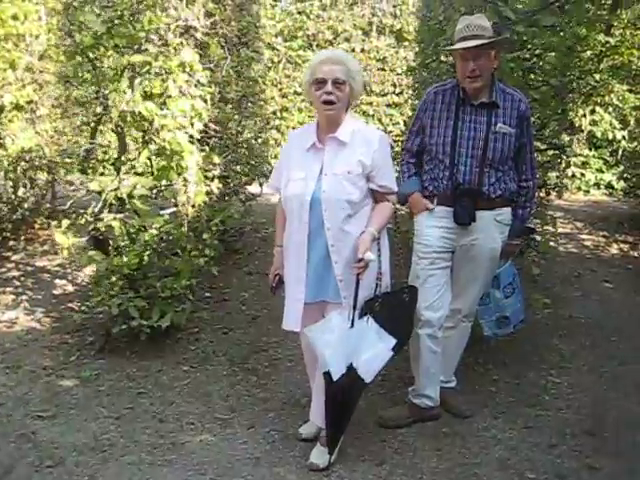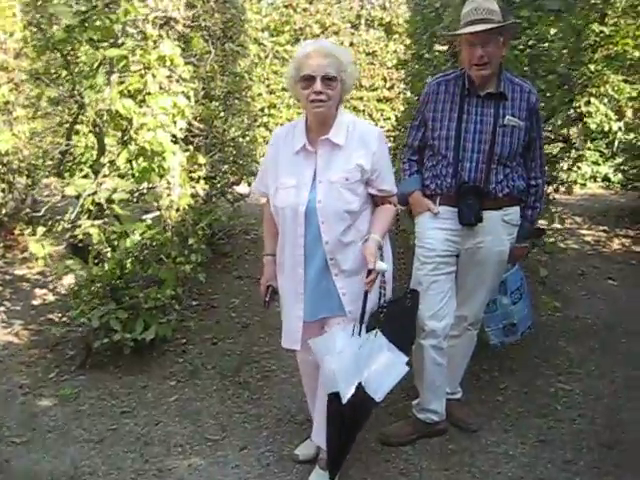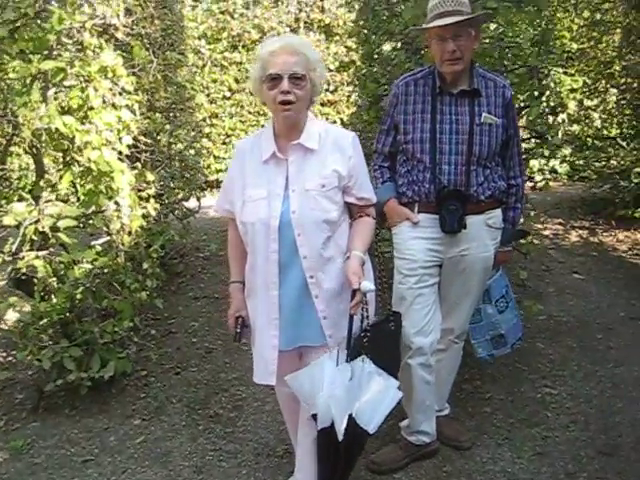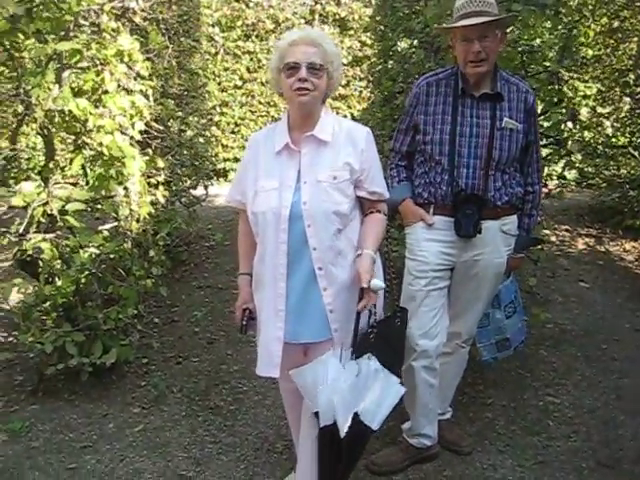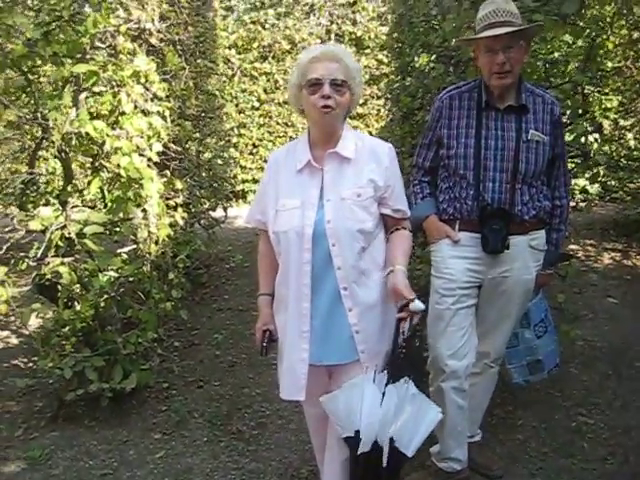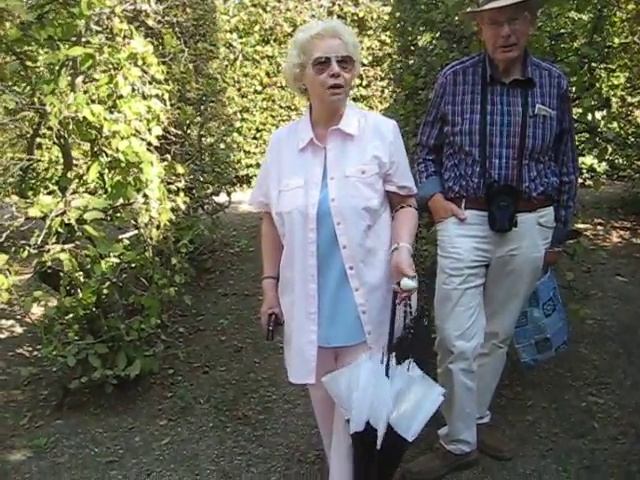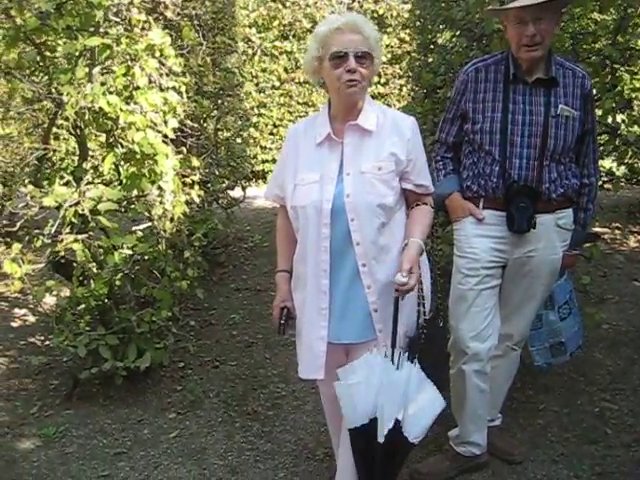
dt=0.5s
person 1, frame 1
left shoulder: (516, 106)
right shoulder: (435, 98)
left elbow: (526, 173)
right elbow: (411, 153)
left wrist: (516, 229)
right wrist: (411, 192)
left hip: (489, 221)
right hip: (436, 216)
left knee: (463, 310)
right knee: (428, 311)
left ankle: (444, 382)
right ankle: (425, 397)
person 1, frame 2
left shoulder: (525, 97)
right shoulder: (437, 89)
left elbow: (535, 170)
right elbow: (412, 149)
left wrist: (525, 230)
right wrist: (412, 192)
left hip: (495, 222)
right hip: (439, 216)
left knee: (468, 318)
right knee: (431, 320)
left ankle: (449, 393)
right ankle: (429, 411)
person 1, frame 3
left shoulder: (499, 93)
right shoulder: (405, 90)
left elbow: (513, 170)
right elbow: (382, 156)
left wrist: (507, 234)
right wrist: (387, 200)
left hip: (477, 228)
right hip: (418, 225)
left knee: (453, 330)
right knee: (417, 336)
left ankle: (437, 411)
right ankle: (420, 432)
person 1, frame 4
left shoulder: (521, 97)
right shoulder: (427, 89)
left elbow: (531, 174)
right elbow: (399, 155)
left wrist: (522, 239)
right wrist: (403, 200)
left hip: (492, 233)
right hip: (433, 226)
left knee: (460, 334)
right knee: (423, 339)
left ankle: (439, 414)
right ankle: (420, 436)
person 1, frame 5
left shoulder: (547, 109)
right shoulder: (450, 103)
left elbow: (558, 189)
right elbow: (421, 172)
left wrist: (549, 256)
right wrist: (427, 217)
left hip: (520, 248)
right hip: (459, 244)
left knee: (489, 354)
right knee: (450, 359)
left ankle: (468, 438)
person 1, frame 6
left shoulder: (554, 83)
right shoulder: (453, 79)
left elbow: (566, 165)
right elbow: (426, 150)
left wrist: (558, 234)
right wrist: (432, 197)
left hip: (528, 226)
right hip: (465, 221)
left knee: (497, 334)
right knee: (458, 340)
left ankle: (478, 419)
right ankle: (458, 441)
person 1, frame 7
left shoulder: (578, 84)
right shoulder: (476, 76)
left elbow: (586, 167)
right elbow: (444, 147)
left wrist: (576, 236)
right wrist: (450, 195)
left hip: (547, 228)
right hip: (483, 221)
left knee: (512, 336)
right knee: (472, 341)
left ankle: (488, 422)
person 2, frame 1
left shoulder: (371, 139)
right shoulder: (296, 140)
left elbow: (386, 199)
right elbow: (284, 202)
left wrist: (369, 234)
right wrist: (279, 250)
left hip: (349, 264)
right hip: (305, 263)
right knee: (311, 341)
right ankle: (322, 413)
person 2, frame 2
left shoulder: (368, 137)
right shoulder: (281, 140)
left elbow: (386, 201)
right elbow: (272, 206)
left wrist: (372, 241)
right wrist: (269, 258)
left hip: (349, 274)
right hip: (301, 274)
right knee: (309, 357)
right ankle: (322, 432)
person 2, frame 3
left shoulder: (342, 143)
right shoulder: (245, 152)
left elbow: (363, 212)
right elbow: (237, 226)
left wrist: (355, 257)
right wrist: (237, 287)
left hip: (329, 296)
right hip: (274, 298)
right knee: (288, 389)
person 2, frame 4
left shoulder: (355, 138)
right shoulder: (260, 144)
left elbow: (375, 208)
right elbow: (248, 218)
left wrist: (366, 255)
right wrist: (245, 279)
left hip: (336, 292)
right hip: (280, 294)
right knee: (293, 387)
person 2, frame 5
left shoulder: (378, 155)
right shoulder: (280, 162)
left elbow: (398, 226)
right elbow: (268, 238)
left wrist: (396, 272)
right wrist: (265, 301)
left hip: (360, 316)
right hip: (303, 317)
right knee: (317, 413)
person 2, frame 6
left shoulder: (381, 131)
right shoulder: (282, 141)
left elbow: (404, 202)
right elbow: (272, 220)
left wrist: (402, 250)
right wrist: (270, 284)
left hip: (367, 297)
right hip: (309, 299)
right knee: (324, 398)
person 2, frame 7
left shoulder: (400, 128)
right shoulder: (299, 135)
left elbow: (421, 201)
right elbow: (287, 213)
left wrist: (413, 247)
right wrist: (283, 278)
left hip: (380, 294)
right hip: (322, 295)
right knee: (334, 395)
